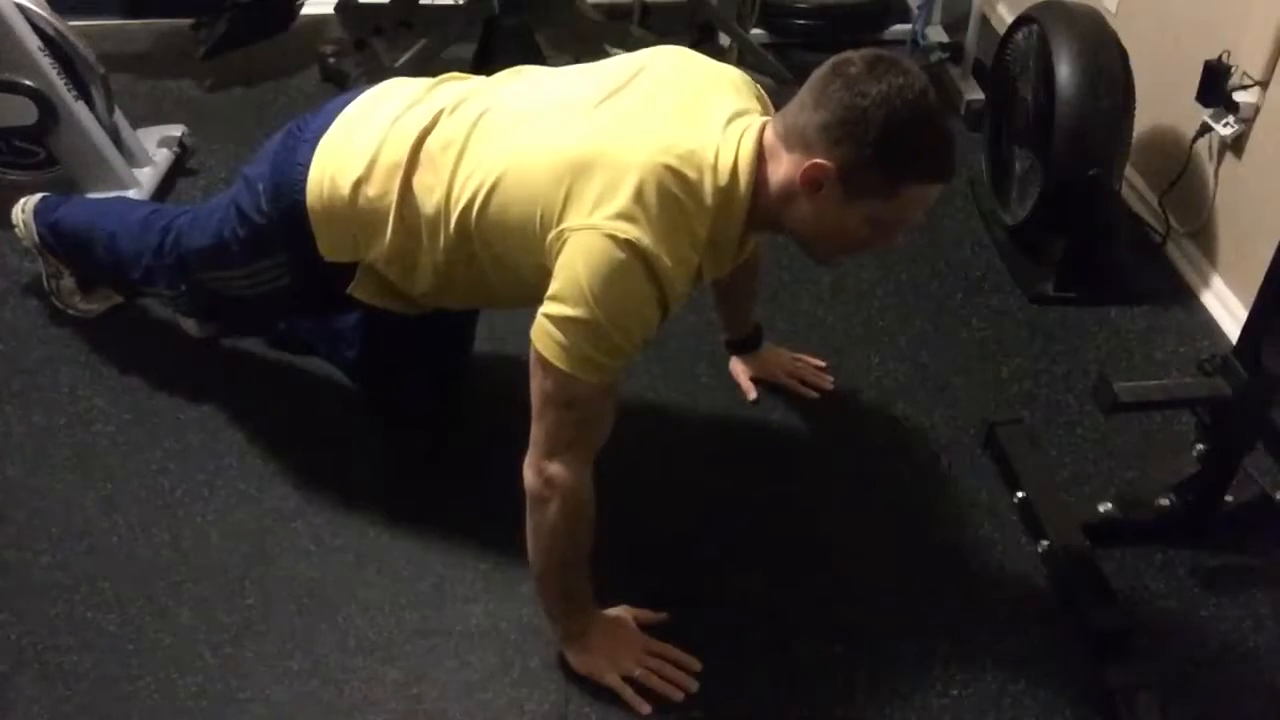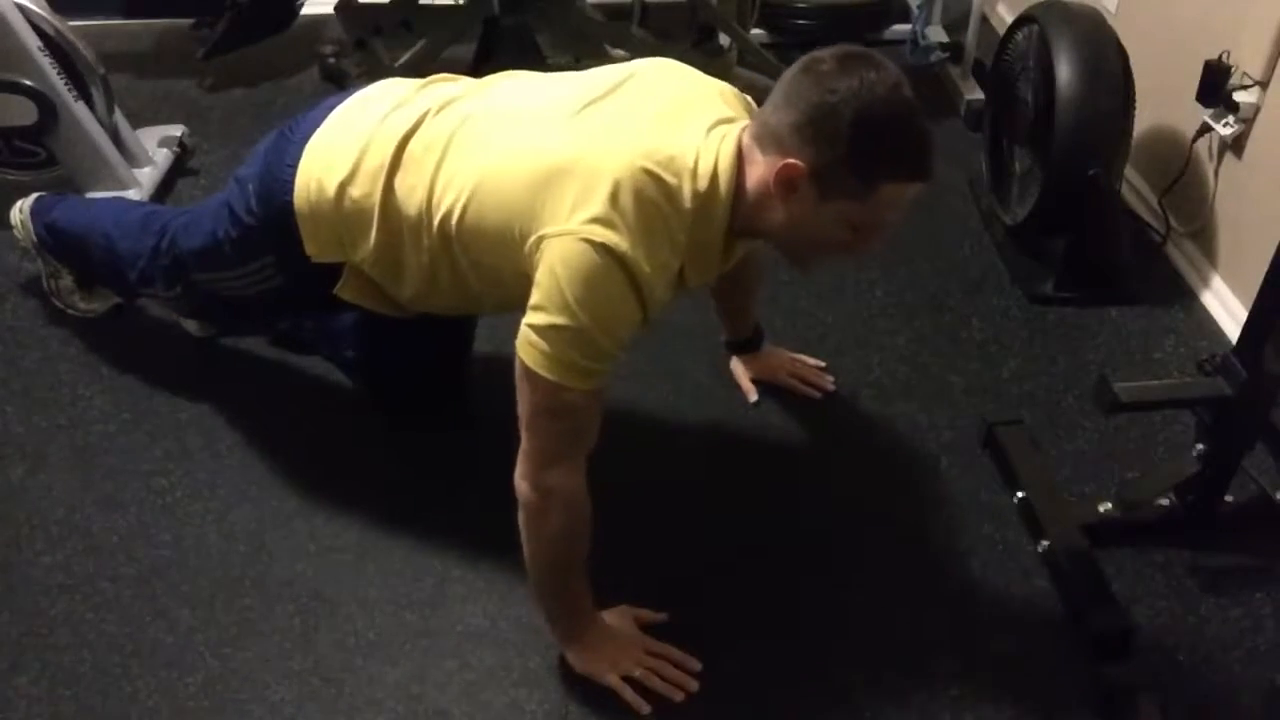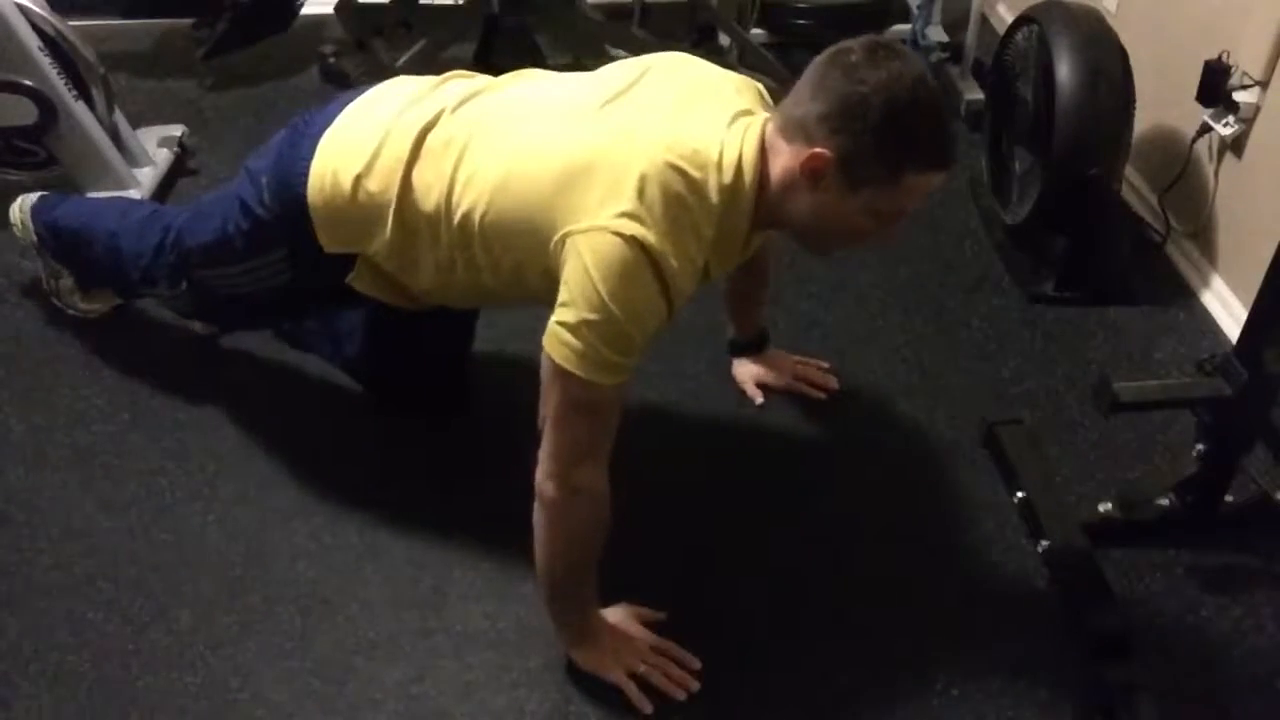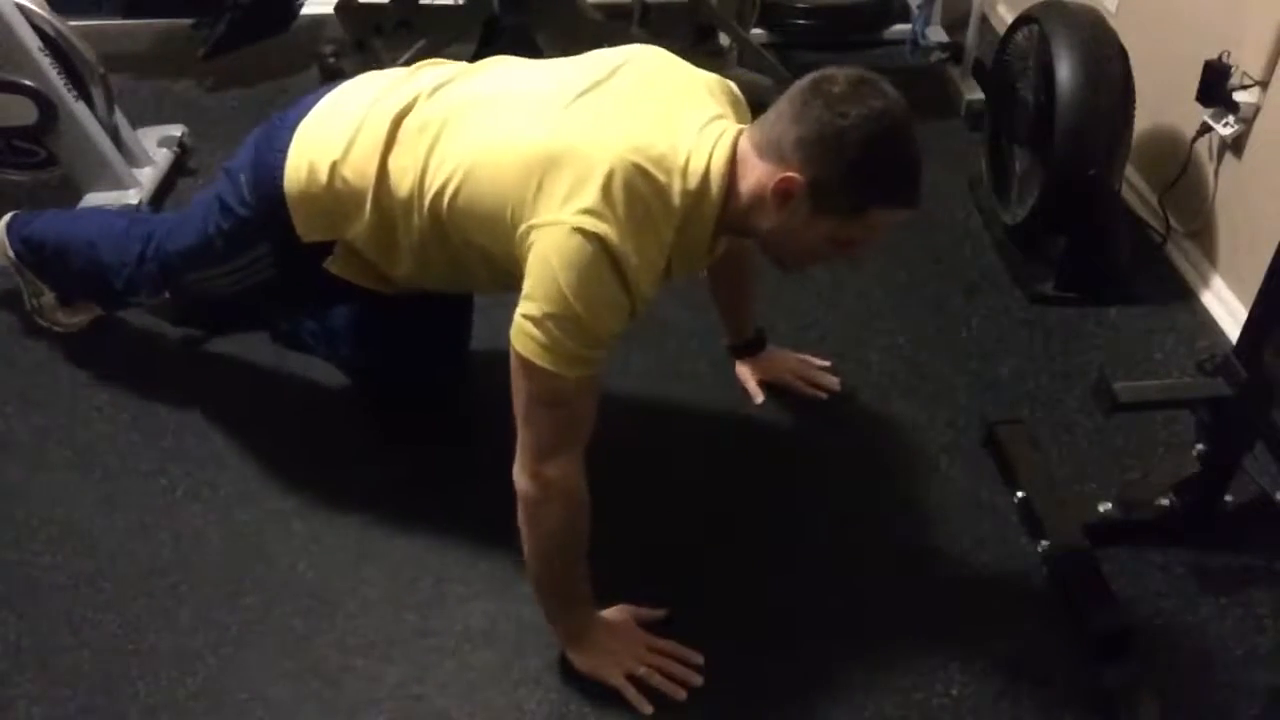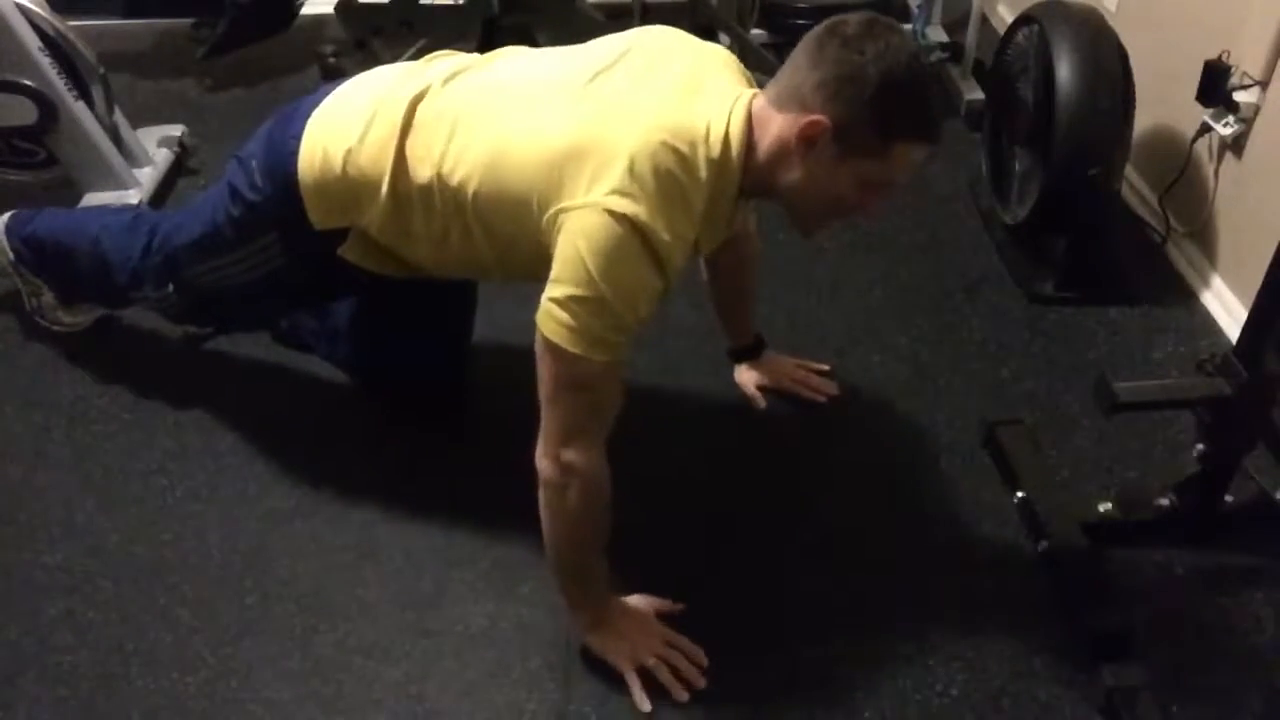
dt=1s
person 1, frame 1
left shoulder: (742, 102)
right shoulder: (630, 245)
left elbow: (735, 229)
right elbow: (555, 469)
left wrist: (745, 340)
right wrist: (579, 630)
left hip: (411, 131)
right hip: (340, 196)
left knee: (412, 388)
right knee: (185, 259)
left ankle: (233, 306)
person 1, frame 2
left shoulder: (730, 115)
right shoulder: (607, 250)
left elbow: (733, 237)
right elbow: (547, 476)
left wrist: (747, 343)
right wrist: (579, 633)
left hip: (405, 130)
right hip: (327, 195)
left knee: (417, 386)
right knee: (180, 259)
left ankle: (229, 303)
person 1, frame 3
left shoulder: (746, 107)
right shoulder: (636, 242)
left elbow: (747, 232)
right elbow: (568, 474)
left wrist: (751, 343)
right wrist: (580, 631)
left hip: (417, 127)
right hip: (343, 193)
left knee: (419, 383)
right knee: (185, 255)
left ankle: (237, 301)
person 1, frame 4
left shoulder: (717, 107)
right shoulder: (598, 239)
left elbow: (722, 233)
right elbow: (545, 470)
left wrist: (750, 345)
right wrist: (580, 632)
left hip: (396, 117)
right hip: (321, 181)
left knee: (418, 375)
right knee: (166, 261)
left ankle: (279, 299)
person 1, frame 5
left shoulder: (724, 80)
right shoulder: (627, 219)
left elbow: (730, 222)
right elbow: (568, 455)
left wrist: (748, 351)
right wrist: (599, 617)
left hip: (407, 116)
right hip: (333, 176)
left knee: (420, 376)
right knee: (169, 260)
left ankle: (273, 298)
